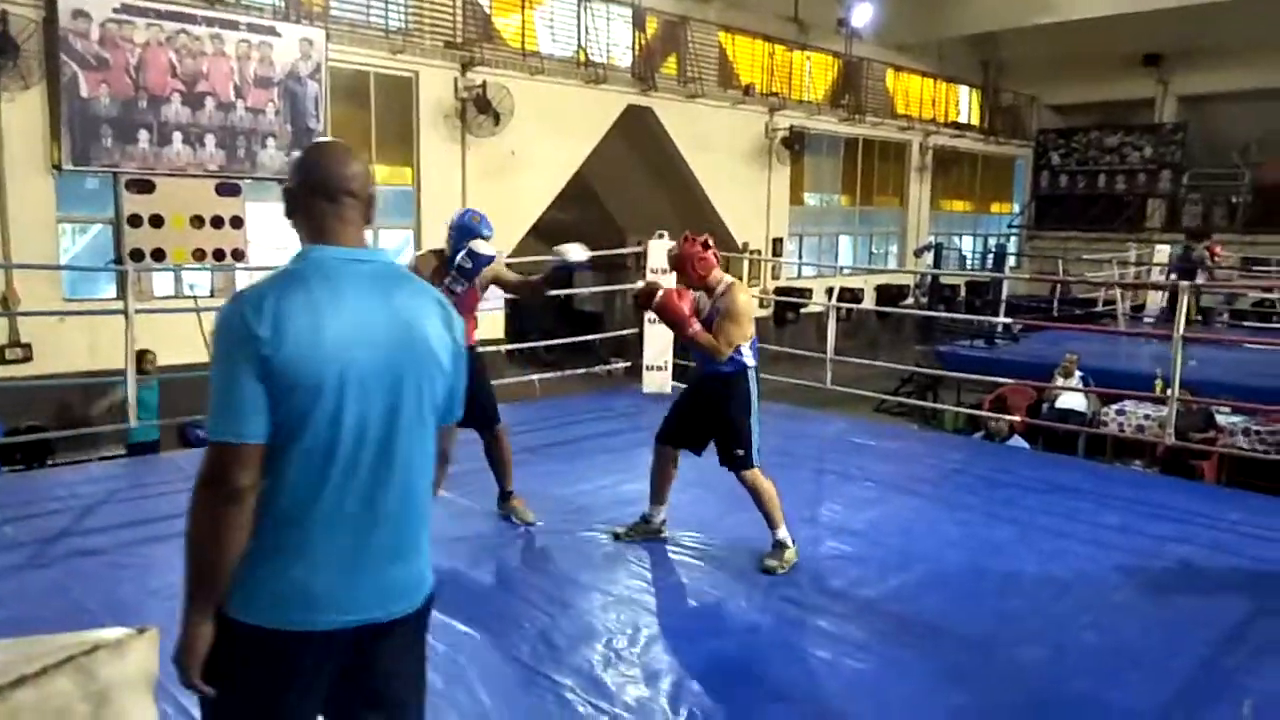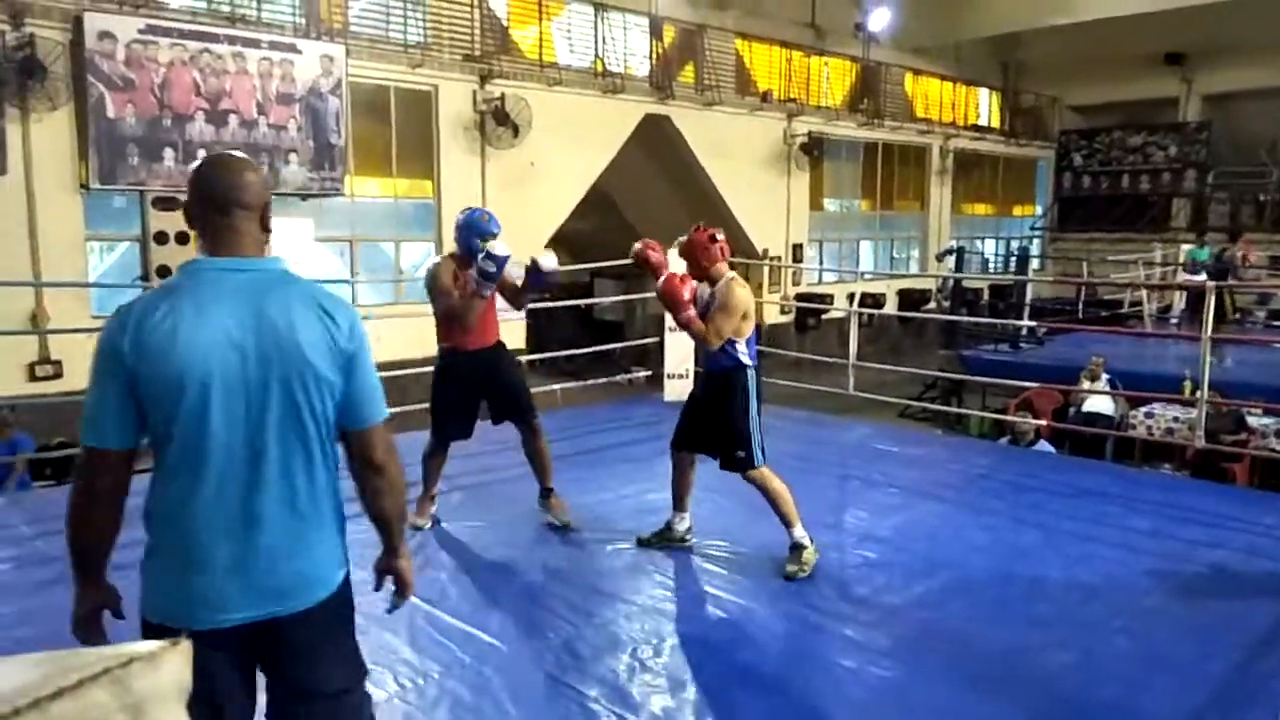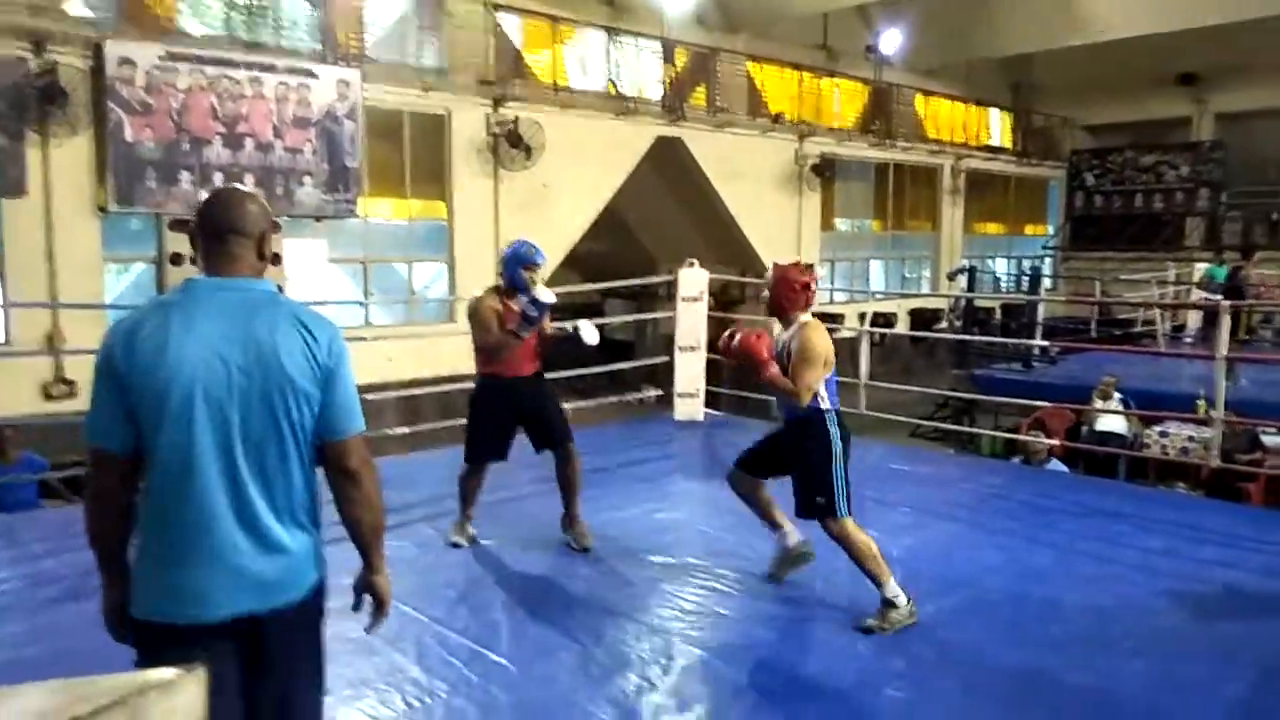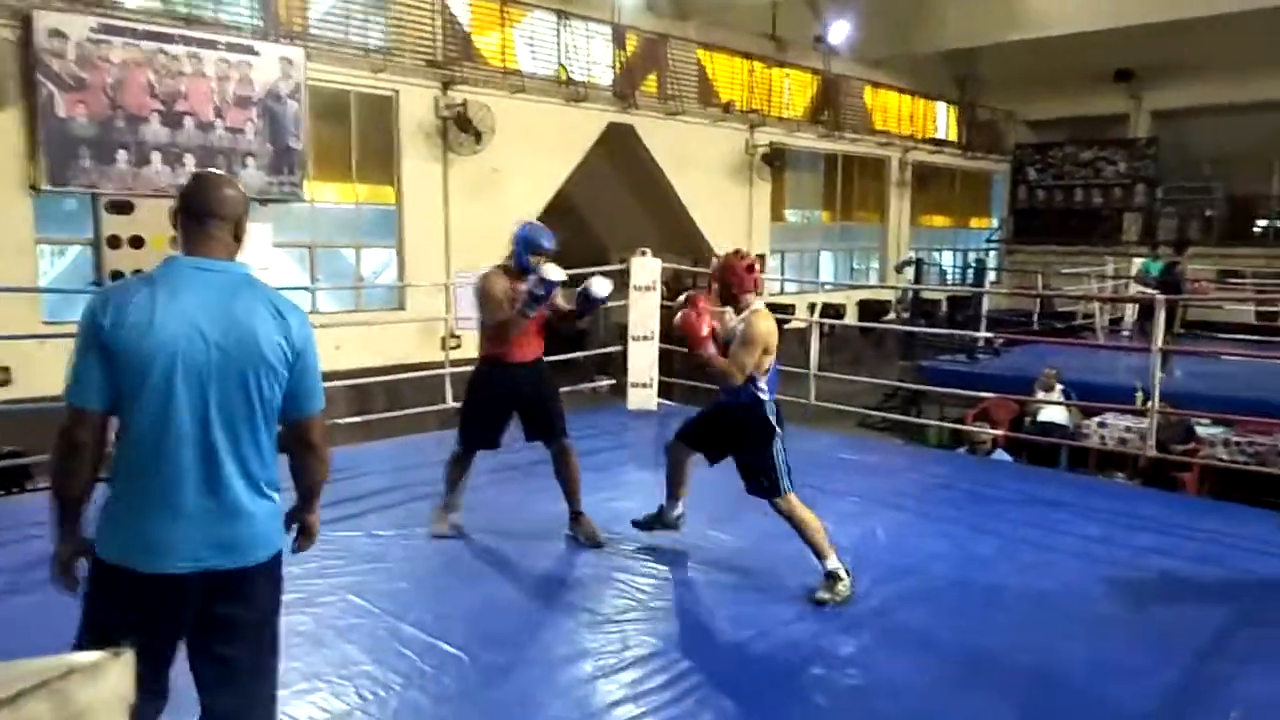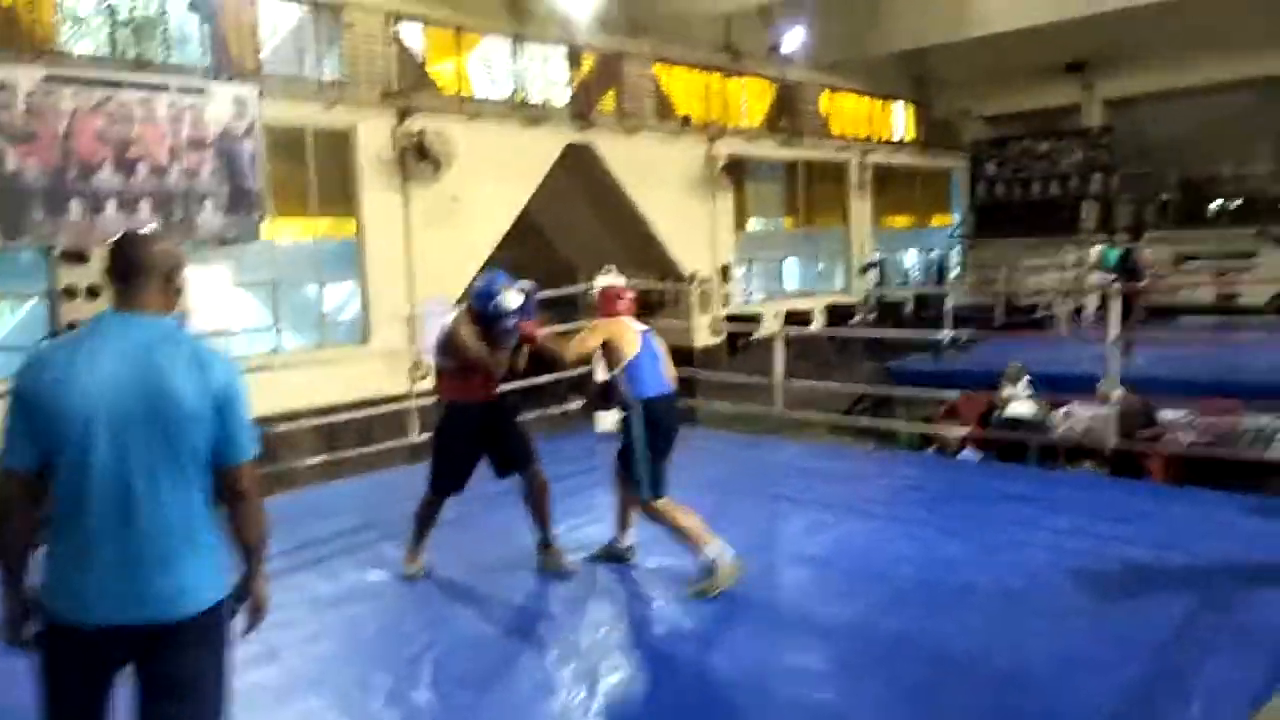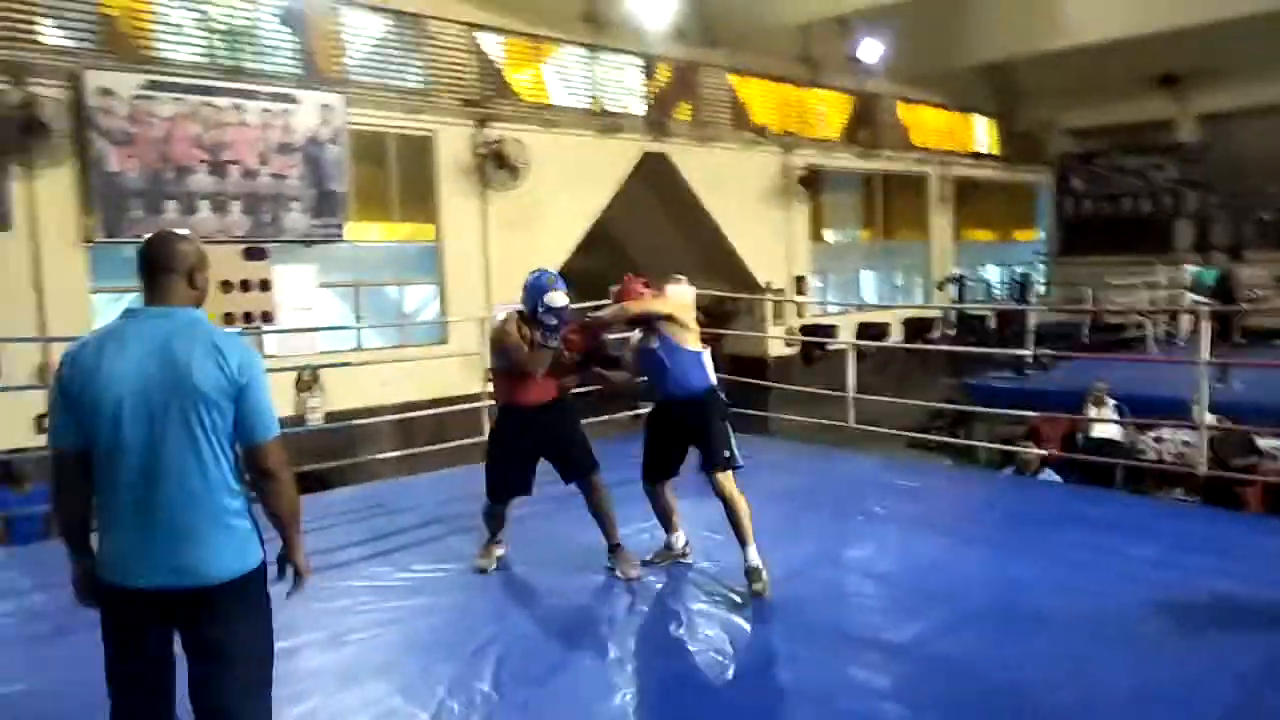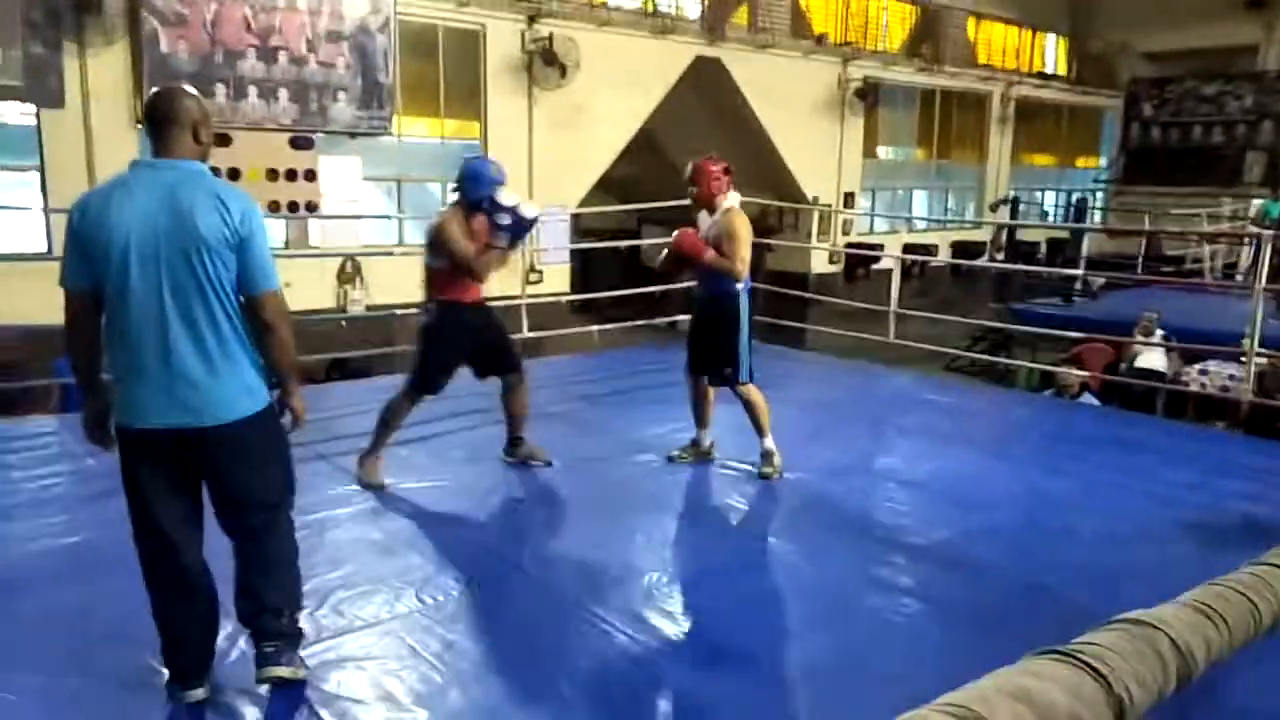
dt=0.5s
person 1, frame 1
left shoulder: (257, 314)
right shoulder: (434, 310)
left elbow: (232, 484)
left wrist: (201, 611)
left hip: (279, 602)
right hip: (398, 589)
person 1, frame 2
left shoulder: (137, 325)
right shoulder: (331, 315)
left elbow: (103, 480)
right elbow: (375, 459)
left wrist: (89, 582)
right wrist: (395, 548)
left hip: (190, 597)
right hip: (310, 582)
person 1, frame 3
left shoulder: (134, 337)
right shoulder: (314, 334)
left elbow: (110, 480)
right elbow: (350, 468)
left wrist: (114, 577)
right wrist: (374, 563)
left hip: (179, 596)
right hip: (288, 582)
person 1, frame 4
left shoulder: (115, 307)
right shoulder: (285, 318)
left elbow: (81, 437)
right elbow: (310, 440)
left wrist: (68, 529)
right wrist: (307, 506)
left hip: (139, 549)
right hip: (247, 547)
person 1, frame 5
left shoulder: (45, 369)
right shoulder: (210, 369)
right elbow: (241, 490)
right wrist: (254, 572)
left hip: (79, 601)
right hip: (184, 596)
person 1, frame 6
left shoulder: (83, 360)
right shoulder: (230, 354)
left elbow: (70, 476)
right elbow: (268, 466)
left wrist: (81, 556)
right wrist: (293, 540)
left hip: (128, 573)
right hip: (223, 566)
person 1, frame 7
left shoulder: (94, 209)
right shoulder: (232, 205)
left elbow: (80, 318)
right elbow: (267, 312)
left wrist: (92, 394)
right wrist: (291, 384)
left hip: (143, 413)
right hip: (235, 406)
left knee: (169, 548)
right knee: (264, 528)
left ankle: (189, 677)
right ankle: (277, 647)
person 2, frame 1
left shoulder: (736, 298)
right shoulder: (701, 293)
left elbow: (721, 351)
right elbow: (692, 335)
left wrist: (686, 322)
right wrist: (665, 307)
left hip: (734, 385)
right hip: (704, 380)
left knee: (747, 471)
right knee: (665, 446)
left ankle: (784, 542)
right ankle: (653, 520)
person 2, frame 2
left shoulder: (735, 292)
right shoulder: (708, 286)
left elbow: (710, 340)
right elbow: (696, 319)
left wrist: (682, 307)
right wrist: (661, 272)
left hip: (736, 382)
right hip: (712, 378)
left knee: (753, 469)
right knee: (681, 451)
left ankle: (802, 542)
right ankle: (679, 527)
person 2, frame 3
left shoulder: (811, 337)
right shoulder: (790, 333)
left elbow: (800, 395)
right elbow: (784, 378)
left wrist: (763, 366)
right wrist: (747, 352)
left hip: (821, 431)
right hip: (797, 428)
left knee: (834, 521)
right knee: (742, 476)
left ankle: (898, 602)
right ankle: (792, 542)
person 2, frame 4
left shoulder: (758, 324)
right shoulder: (740, 317)
left elbow: (733, 376)
right elbow: (724, 352)
left wrist: (701, 344)
right wrist: (703, 322)
left hip: (756, 415)
right hip: (729, 406)
left knee: (782, 500)
right knee: (678, 448)
left ankle: (836, 573)
right ankle: (671, 513)
person 2, frame 5
left shoulder: (608, 328)
right shoulder: (647, 333)
left elbow: (569, 354)
right elbow: (668, 380)
left hip: (645, 415)
right hip: (662, 409)
left knee: (652, 502)
right knee: (625, 471)
left ankle: (719, 559)
right ankle: (623, 542)
person 2, frame 6
left shoulder: (671, 310)
right shoulder: (641, 343)
left elbow: (628, 310)
right elbow: (622, 376)
left wrist: (592, 320)
left hip: (703, 405)
right hip: (669, 410)
left knee: (722, 483)
right knee: (652, 481)
left ankle: (754, 563)
right ankle: (676, 544)
person 2, frame 7
left shoulder: (734, 221)
right shoulder: (707, 217)
left elbow: (738, 270)
left wrist: (702, 254)
right wrist: (676, 258)
left hip: (730, 305)
right hip: (707, 303)
left knee: (740, 383)
right knee: (698, 376)
left ankle: (769, 449)
right ankle: (702, 443)
person 3, frame 1
left shoulder: (488, 266)
right shoulder: (425, 265)
left elbow: (527, 288)
left wrist: (559, 270)
right wrist: (459, 278)
left hip: (463, 356)
left knee: (493, 430)
left ankle: (507, 497)
person 3, frame 2
left shoulder: (491, 263)
right shoulder: (441, 271)
left elbow: (517, 300)
right elbow: (462, 317)
left wrist: (534, 279)
right wrist: (484, 281)
left hip: (493, 354)
right hip: (457, 362)
left knee: (530, 424)
right knee: (440, 438)
left ankle: (548, 495)
right ankle: (427, 499)
person 3, frame 3
left shoulder: (535, 297)
right shoulder: (485, 304)
left elbow: (545, 339)
right elbow: (494, 351)
right wrist: (523, 325)
left hip: (533, 383)
right hip: (496, 388)
left knee: (566, 449)
right knee: (478, 460)
left ankle: (571, 520)
right ankle: (464, 520)
person 3, frame 4
left shoulder: (544, 280)
right shoulder: (492, 282)
left elbow: (566, 319)
right elbow: (503, 332)
left wrist: (584, 304)
right wrist: (531, 302)
left hip: (533, 370)
right hip: (496, 373)
left knee: (561, 445)
right knee: (468, 446)
left ankle: (577, 517)
right ankle: (449, 507)
person 3, frame 5
left shoulder: (493, 322)
right shoulder: (459, 332)
left elbow: (515, 367)
right elbow: (495, 370)
left wrist: (522, 330)
right wrist: (508, 331)
left hip: (492, 406)
right hip: (460, 415)
left knee: (533, 473)
right knee: (440, 491)
left ankle: (547, 546)
right ankle: (416, 548)
person 3, frame 6
left shoulder: (551, 326)
right shoulder: (507, 330)
left elbow: (564, 367)
right elbow: (532, 369)
right wrist: (550, 333)
left hip: (553, 411)
right hip: (517, 419)
left knee: (591, 480)
right knee: (499, 496)
left ankle: (616, 549)
right ankle: (493, 543)
person 3, frame 7
left shoulder: (482, 217)
right shoulder: (450, 224)
left elbow: (495, 262)
right elbow: (479, 270)
left wrist: (514, 235)
right wrist: (502, 234)
left hip: (475, 308)
right hip: (448, 314)
left knee: (514, 375)
right knee: (415, 391)
left ankle: (516, 443)
right ankle: (371, 455)
